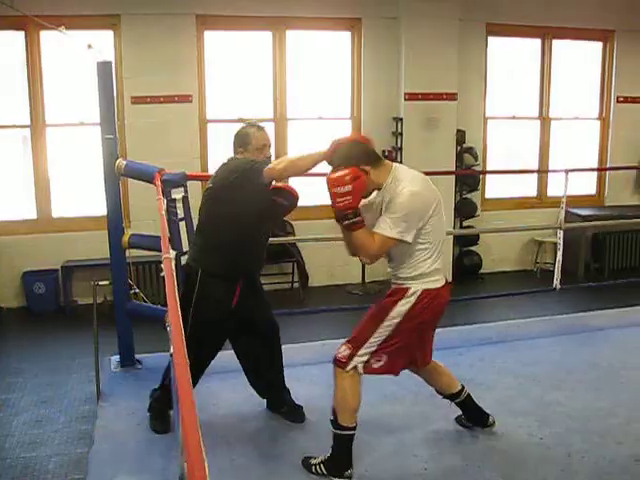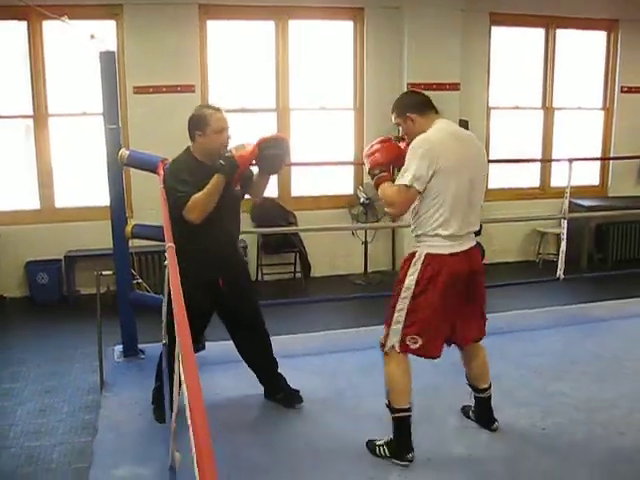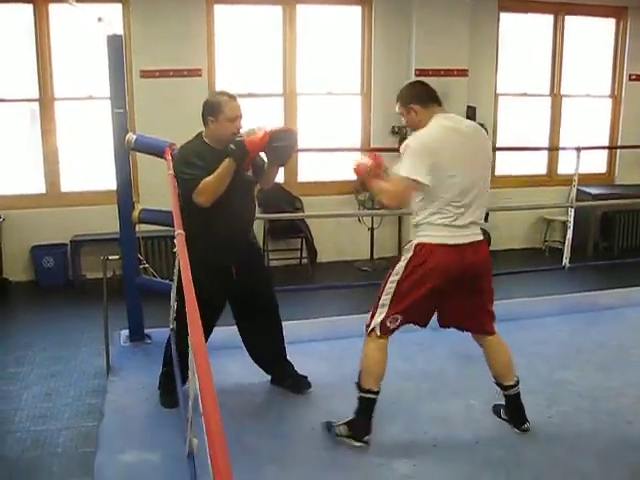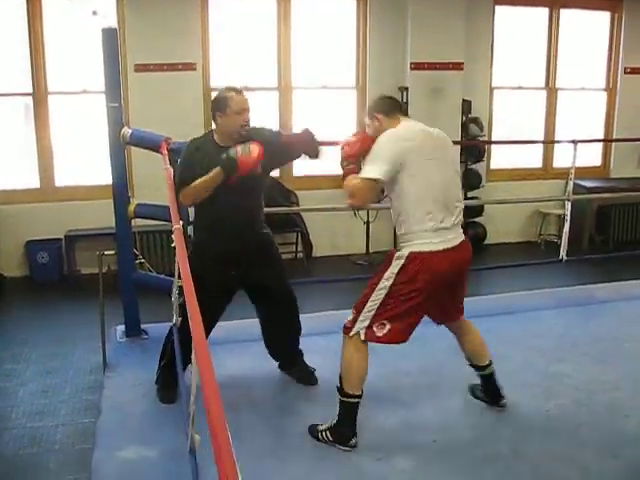
dt=0.5s
person 1, frame 1
left shoulder: (410, 193)
right shoulder: (385, 187)
left elbow: (370, 252)
right elbow: (354, 245)
left wrist: (347, 211)
right wrist: (348, 210)
left hip: (419, 294)
right hip: (419, 290)
left knee: (347, 363)
right knee: (417, 361)
right ankle: (476, 414)
person 1, frame 2
left shoulder: (426, 145)
right shoulder: (471, 141)
left elbow: (396, 204)
left wrist: (380, 171)
right wrist: (405, 166)
left hip: (432, 260)
right hip: (468, 254)
left knee: (395, 348)
right knee: (470, 339)
left ankle: (401, 442)
right ankle: (484, 411)
person 1, frame 3
left shoulder: (422, 140)
right shoulder: (478, 134)
left elbow: (395, 198)
left wrist: (372, 177)
left hip: (431, 251)
right hip: (475, 248)
left knee: (377, 329)
right knee: (485, 331)
left ankle: (360, 424)
right ankle: (516, 411)
person 1, frame 4
left shoulder: (392, 141)
right shoulder: (442, 140)
left elbow: (357, 195)
left wrist: (351, 165)
left hip: (422, 258)
right hip: (457, 249)
left knee: (356, 332)
right knee: (454, 318)
left ankle: (344, 429)
right ankle: (492, 389)
person 2, frame 1
left shoulder: (253, 183)
right shoulder: (235, 172)
right elbow: (280, 169)
left wrist: (277, 209)
right wrist: (327, 153)
left hip: (243, 278)
right hip: (210, 279)
left knee: (266, 335)
right knee: (194, 348)
left ankle: (278, 398)
right ankle: (160, 405)
person 2, frame 2
left shoulder: (228, 159)
right shoulder: (179, 170)
left elbow: (254, 193)
right elbow: (194, 213)
left wrist: (266, 169)
right wrist: (222, 173)
left hip: (230, 264)
right hip: (192, 270)
left knee: (251, 326)
left ankle: (275, 385)
right ankle: (162, 396)
person 2, frame 3
left shoulder: (240, 146)
right shoulder: (190, 155)
left elbow: (263, 182)
right elbow: (203, 197)
left wrist: (276, 160)
right wrist: (233, 158)
left hip: (244, 249)
right hip: (204, 257)
left knee: (263, 312)
right knee: (192, 322)
left ankle: (281, 371)
right ankle: (170, 382)
person 2, frame 4
left shoulder: (256, 138)
right shoulder: (198, 150)
left elbow: (292, 144)
right elbow: (186, 197)
left wrist: (305, 142)
right wrist: (223, 169)
left hip: (255, 243)
right hip: (213, 249)
left knee: (281, 304)
right knee: (196, 317)
left ankle: (291, 360)
right ankle: (168, 375)
